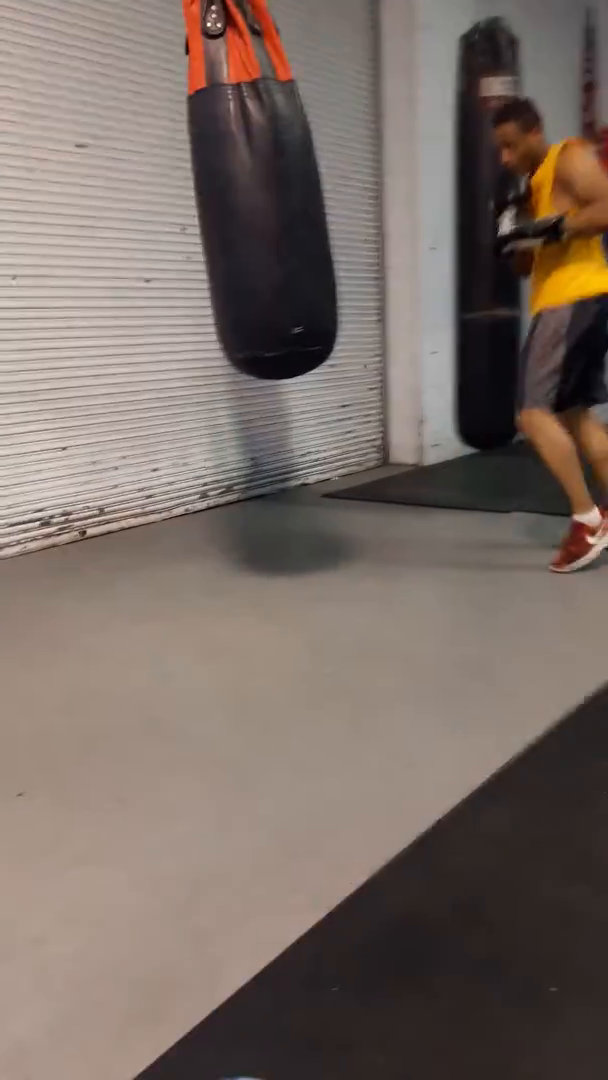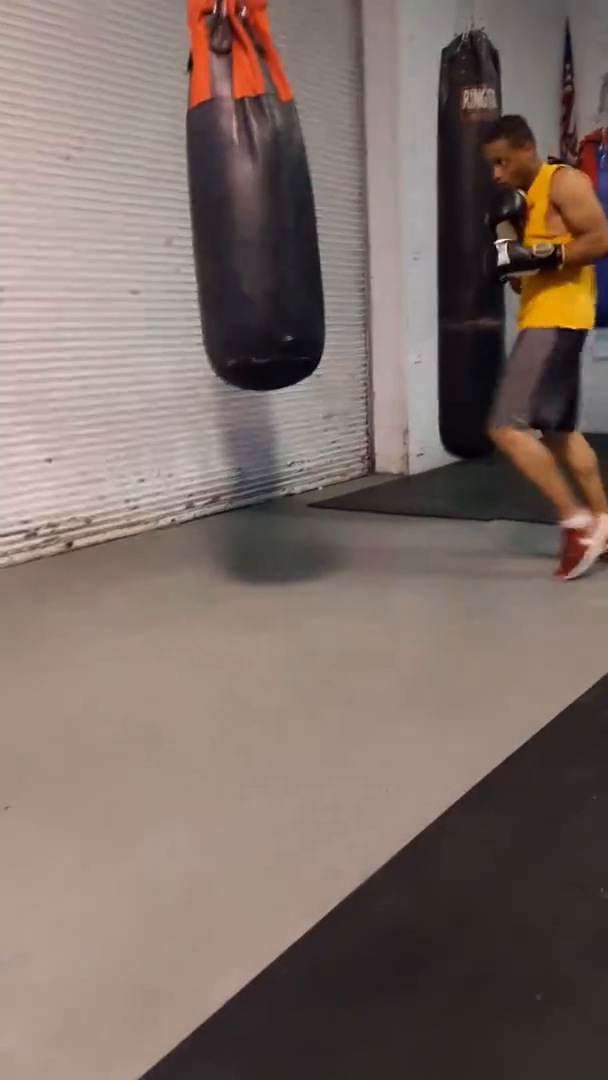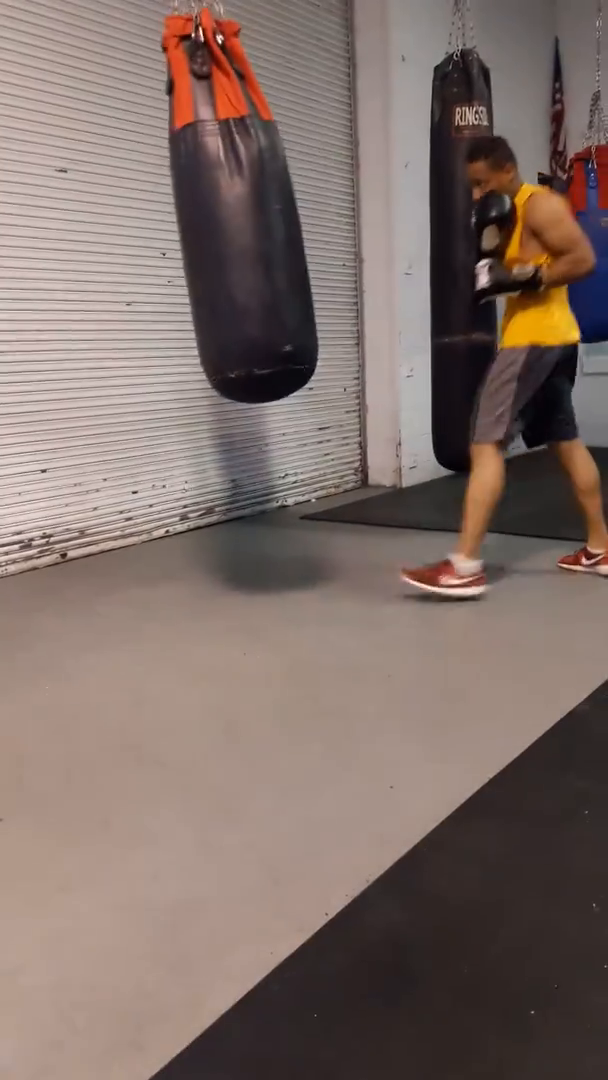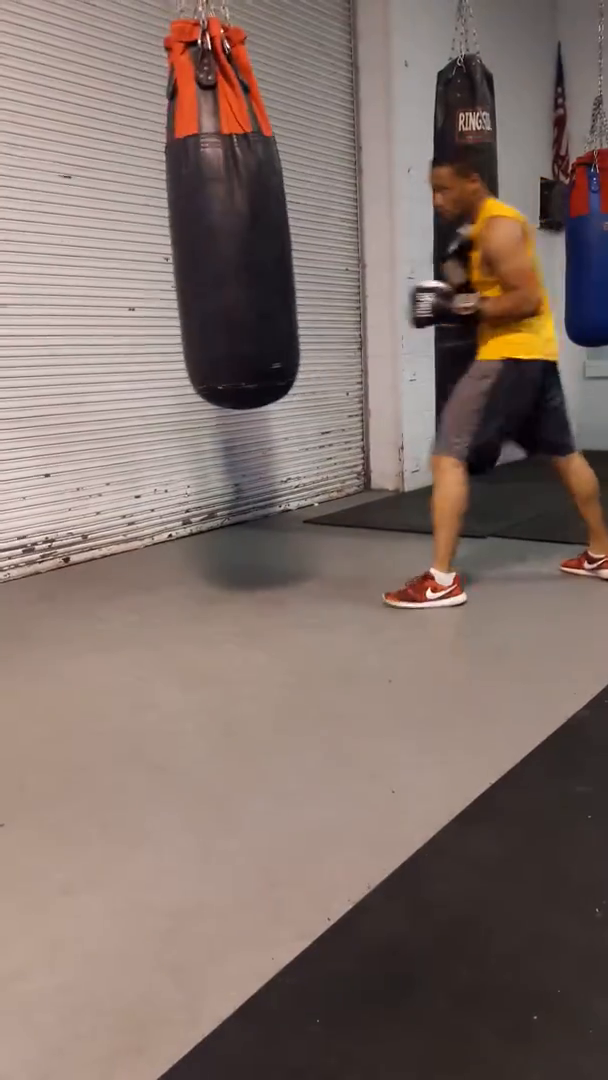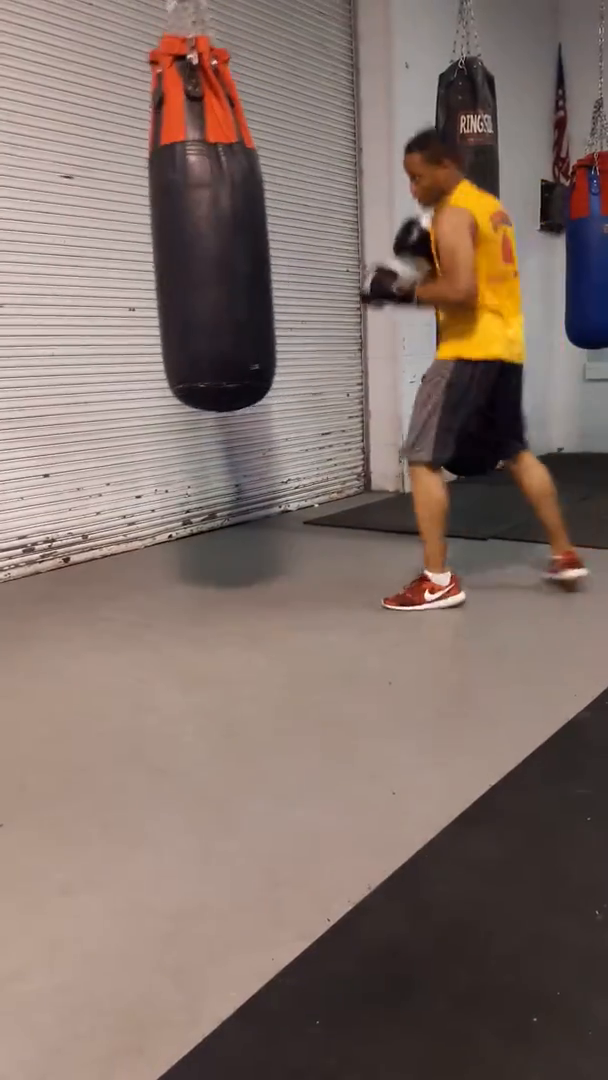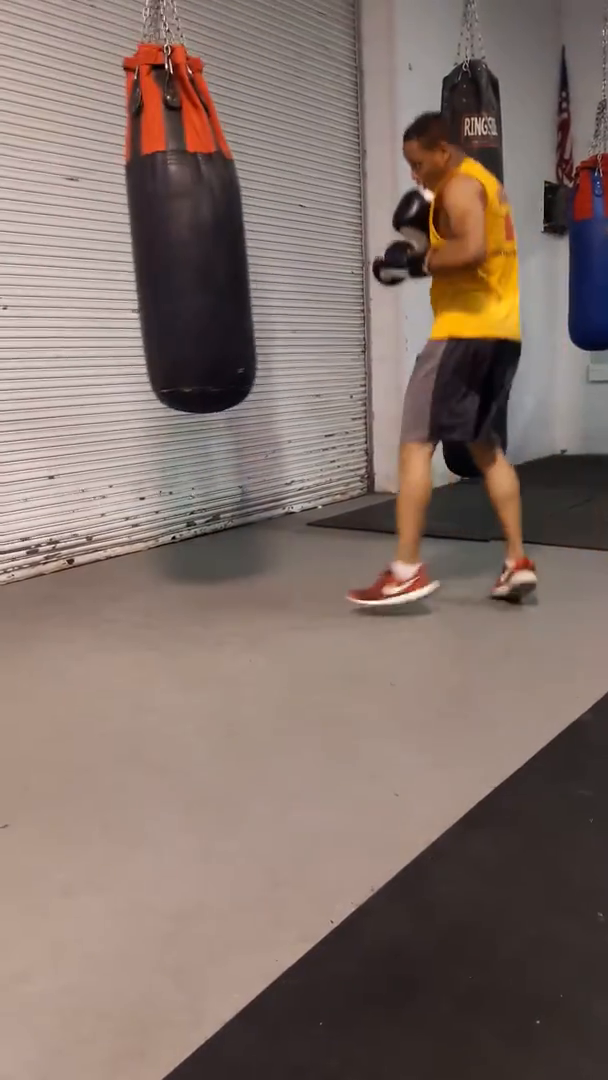
dt=0.2s
person 1, frame 1
right shoulder: (532, 183)
right elbow: (526, 263)
left wrist: (549, 227)
right wrist: (516, 223)
right hip: (556, 303)
left knee: (532, 412)
person 1, frame 2
left shoulder: (564, 182)
right shoulder: (523, 198)
right elbow: (516, 273)
left wrist: (543, 257)
right wrist: (507, 233)
left hip: (557, 320)
right hip: (546, 320)
left knee: (507, 428)
right knee: (560, 429)
person 1, frame 3
left shoulder: (541, 204)
right shoulder: (510, 212)
right elbow: (497, 274)
left wrist: (523, 277)
left hip: (537, 339)
right hip: (551, 340)
left knee: (485, 445)
right knee: (568, 443)
left ankle: (463, 566)
person 1, frame 4
left shoulder: (499, 228)
right shoulder: (486, 223)
left elbow: (530, 300)
right elbow: (481, 286)
left wrist: (463, 307)
right wrist: (458, 278)
left hip: (511, 354)
right hip: (537, 355)
left knee: (447, 457)
right knee: (562, 454)
left ankle: (441, 580)
person 1, frame 5
left shoulder: (454, 214)
right shoulder: (489, 206)
left elbow: (461, 291)
left wrist: (412, 290)
right wrist: (430, 271)
left hip: (470, 353)
right hip: (507, 349)
left knee: (423, 462)
right knee: (517, 454)
left ankle: (437, 582)
right ankle: (564, 554)
person 1, frame 6
left shoulder: (462, 185)
right shoulder: (480, 184)
left elbow: (473, 249)
left wrist: (420, 260)
right wrist: (427, 228)
left hip: (465, 333)
right hip: (502, 334)
left knee: (416, 444)
right knee: (485, 447)
left ankle: (407, 571)
right ankle: (517, 563)
